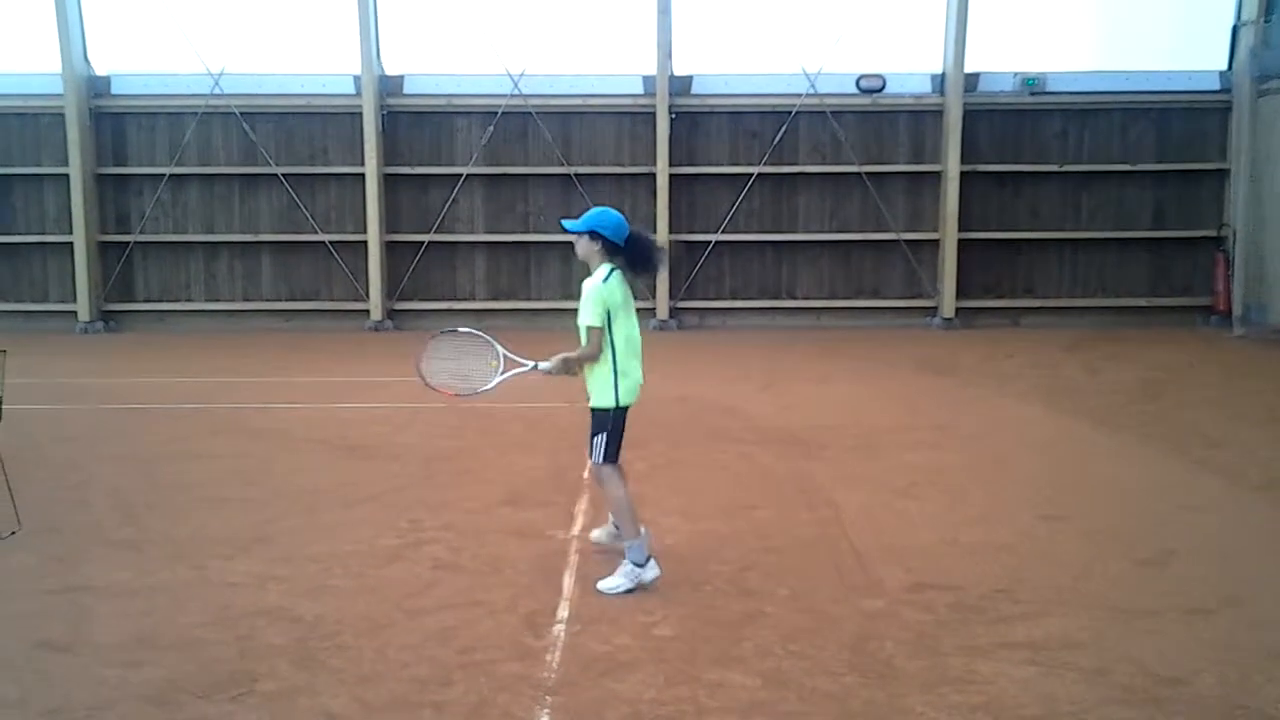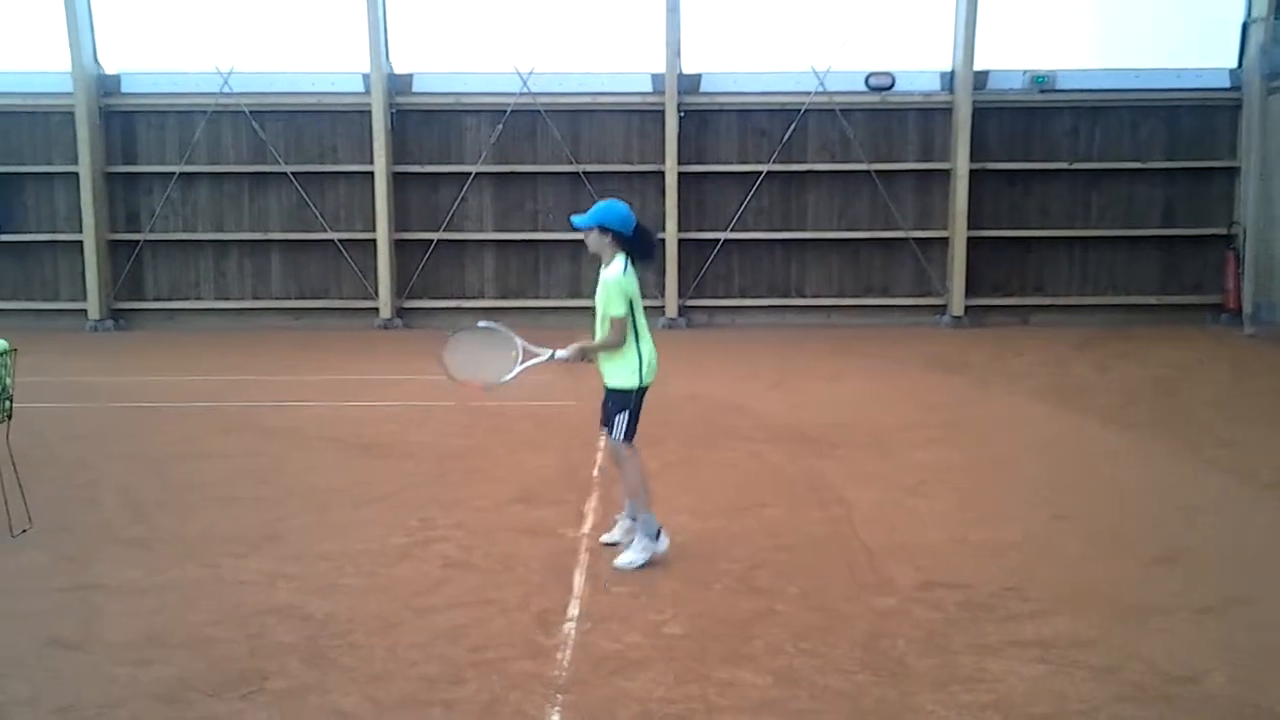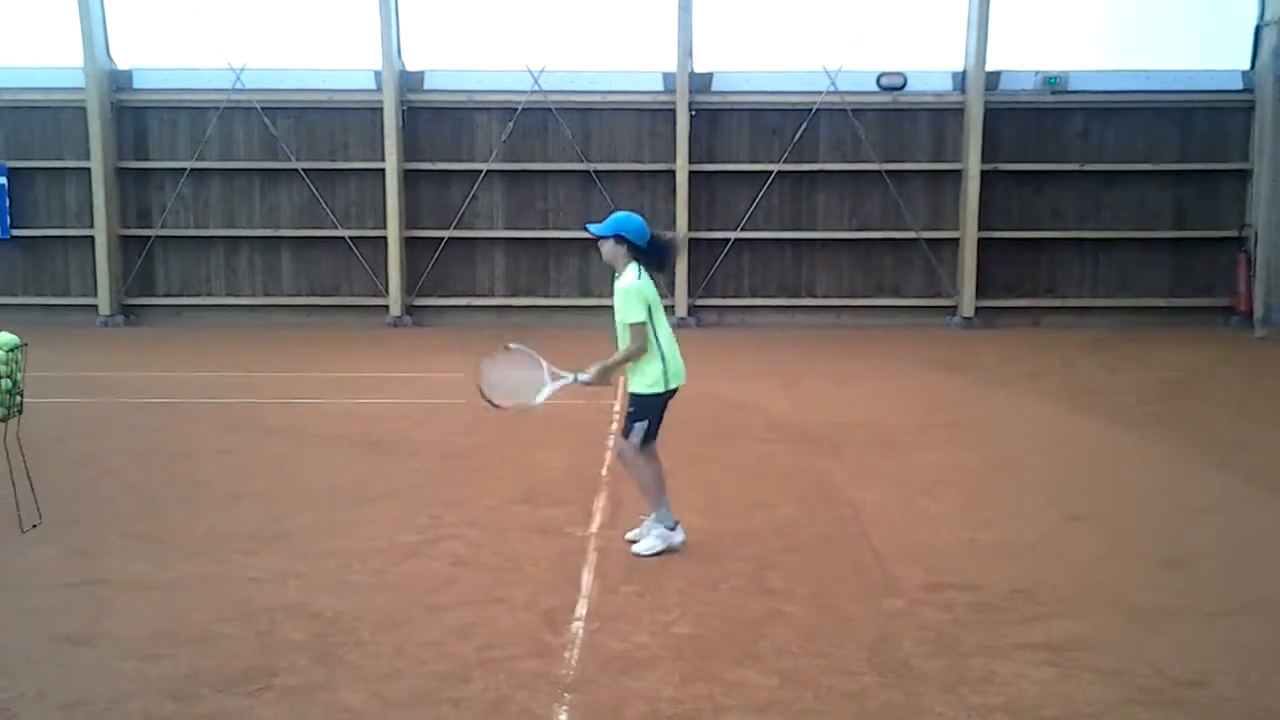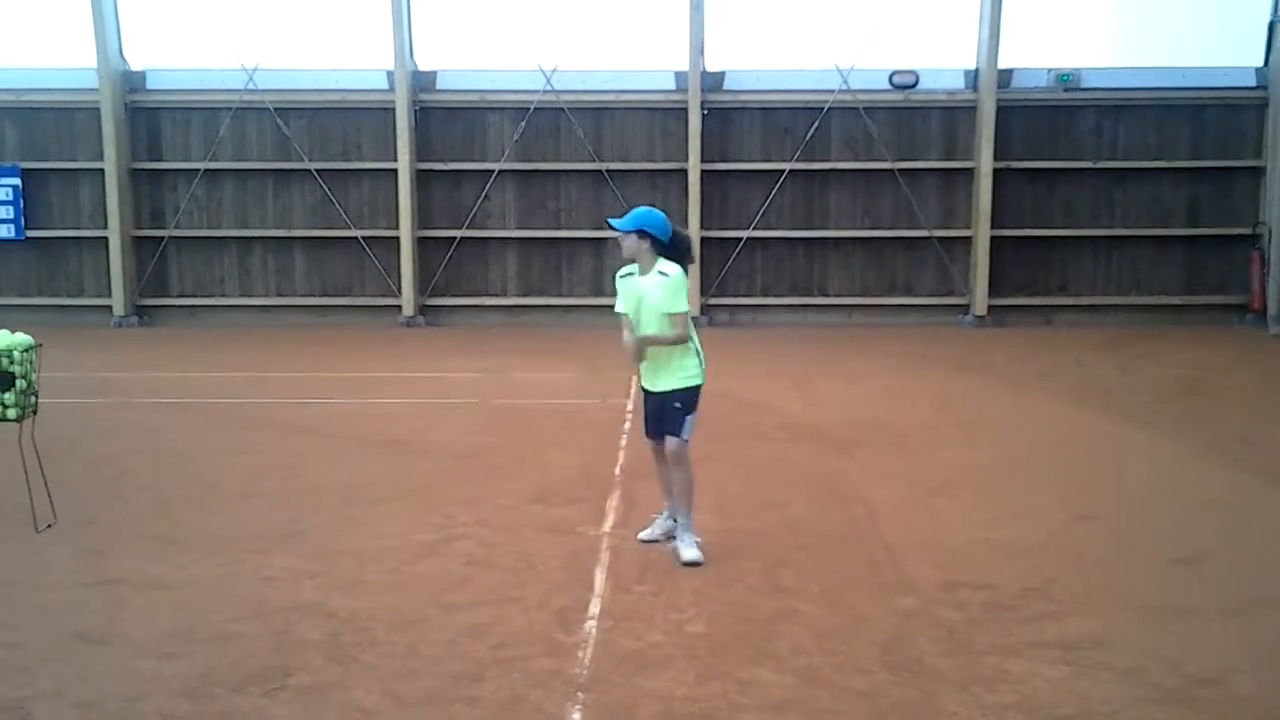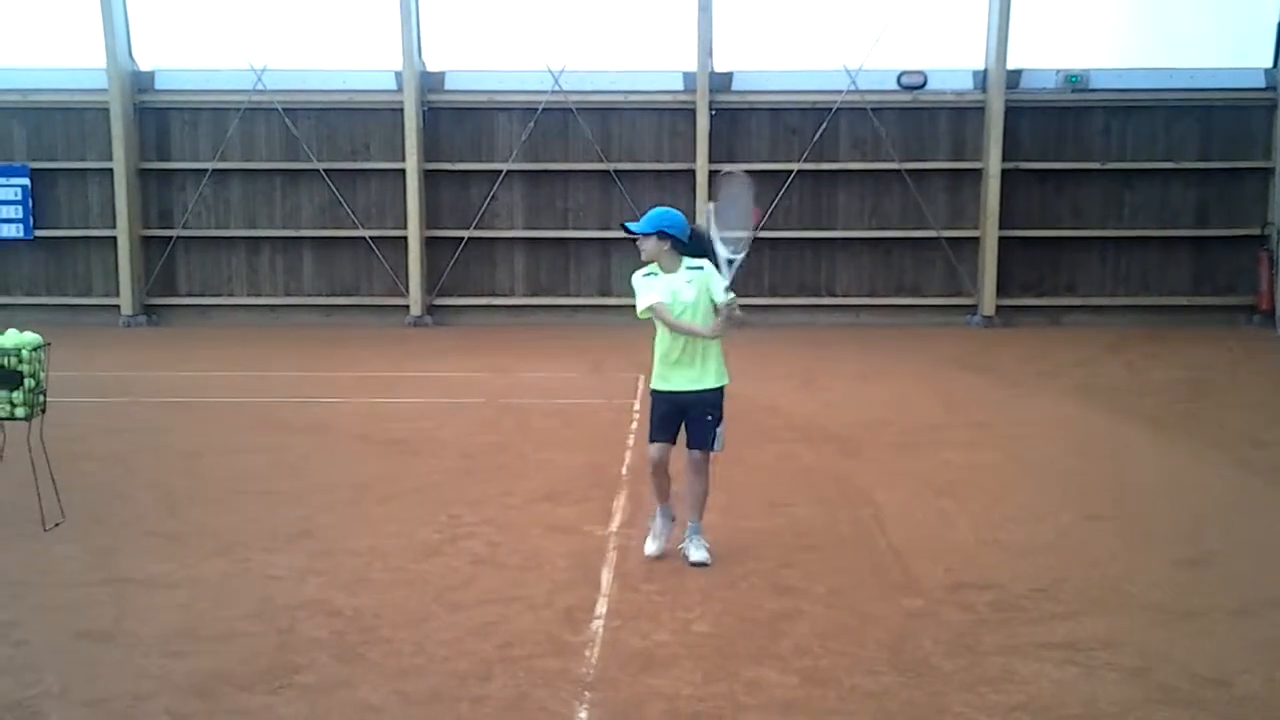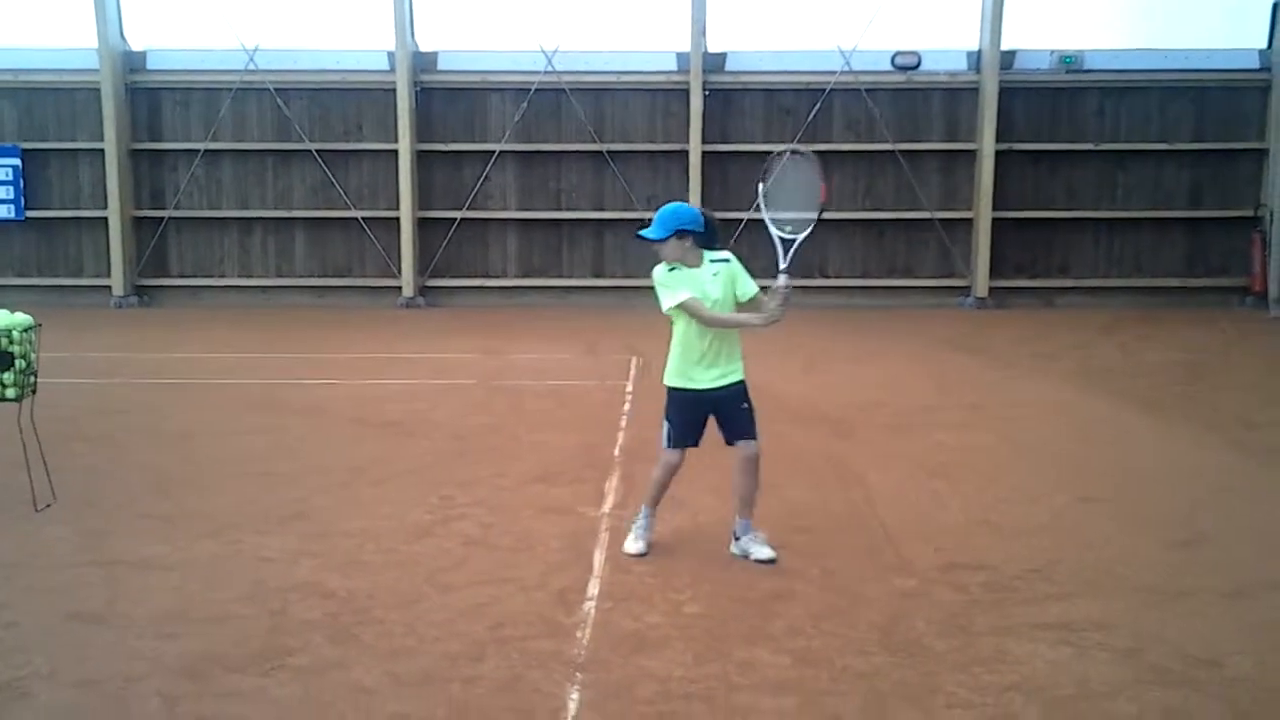
dt=0.3s
person 1, frame 1
left shoulder: (595, 286)
right shoulder: (617, 279)
left elbow: (593, 350)
left wrist: (565, 360)
right wrist: (577, 361)
left hip: (610, 391)
right hip: (621, 385)
left knee: (603, 470)
right knee: (604, 463)
left ankle: (639, 561)
right ankle: (623, 526)
person 1, frame 2
left shoulder: (613, 278)
right shoulder: (617, 269)
left elbow: (616, 339)
left wrist: (582, 348)
right wrist: (590, 350)
left hip: (629, 376)
right hip: (621, 374)
left knee: (619, 450)
right knee: (618, 447)
left ankle: (649, 535)
right ankle: (632, 518)
person 1, frame 3
left shoulder: (630, 284)
right shoulder: (631, 277)
left elbow: (639, 346)
left wrist: (605, 368)
right wrist: (611, 365)
left hip: (655, 379)
right hip: (650, 377)
left knee: (628, 450)
right knee: (643, 449)
left ankle: (666, 526)
right ankle: (661, 520)
person 1, frame 4
left shoulder: (671, 274)
right shoulder: (625, 278)
left elbow: (684, 331)
right elbow: (627, 325)
left wrist: (646, 340)
right wrist: (631, 344)
left hip: (683, 378)
right hip: (652, 379)
left knee: (674, 450)
right knee: (658, 450)
left ankle: (686, 533)
right ankle: (672, 516)
person 1, frame 5
left shoulder: (703, 269)
right shoulder: (643, 278)
left elbow: (731, 313)
right elbow: (667, 320)
left wrist: (728, 315)
right wrist: (706, 330)
left hip: (707, 382)
right hip: (666, 382)
left knee: (698, 459)
right knee: (657, 456)
left ankle: (694, 535)
right ankle: (663, 518)
person 1, frame 6
left shoulder: (725, 262)
right shoulder: (663, 275)
left elbow: (756, 307)
right elbow: (705, 317)
left wrist: (774, 302)
right wrist: (758, 319)
left hip: (729, 377)
right hip: (685, 381)
left knee: (749, 453)
right knee: (671, 460)
left ankle: (745, 533)
right ankle: (643, 520)
